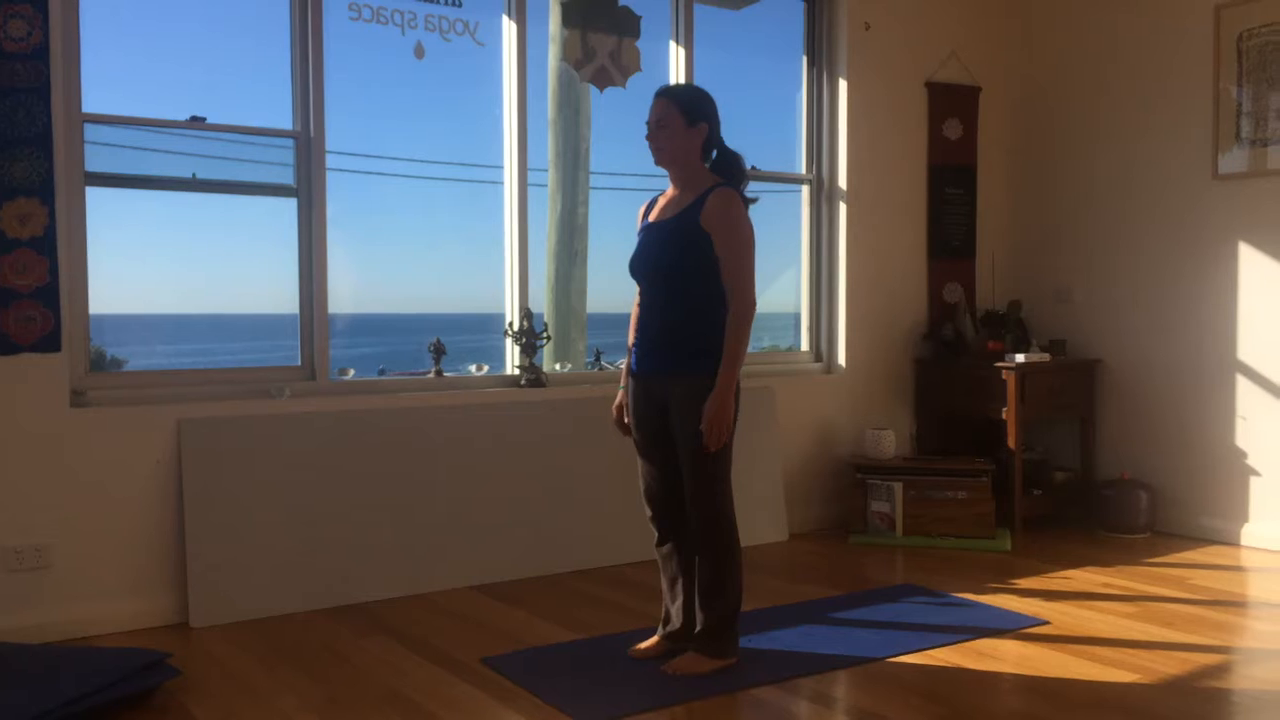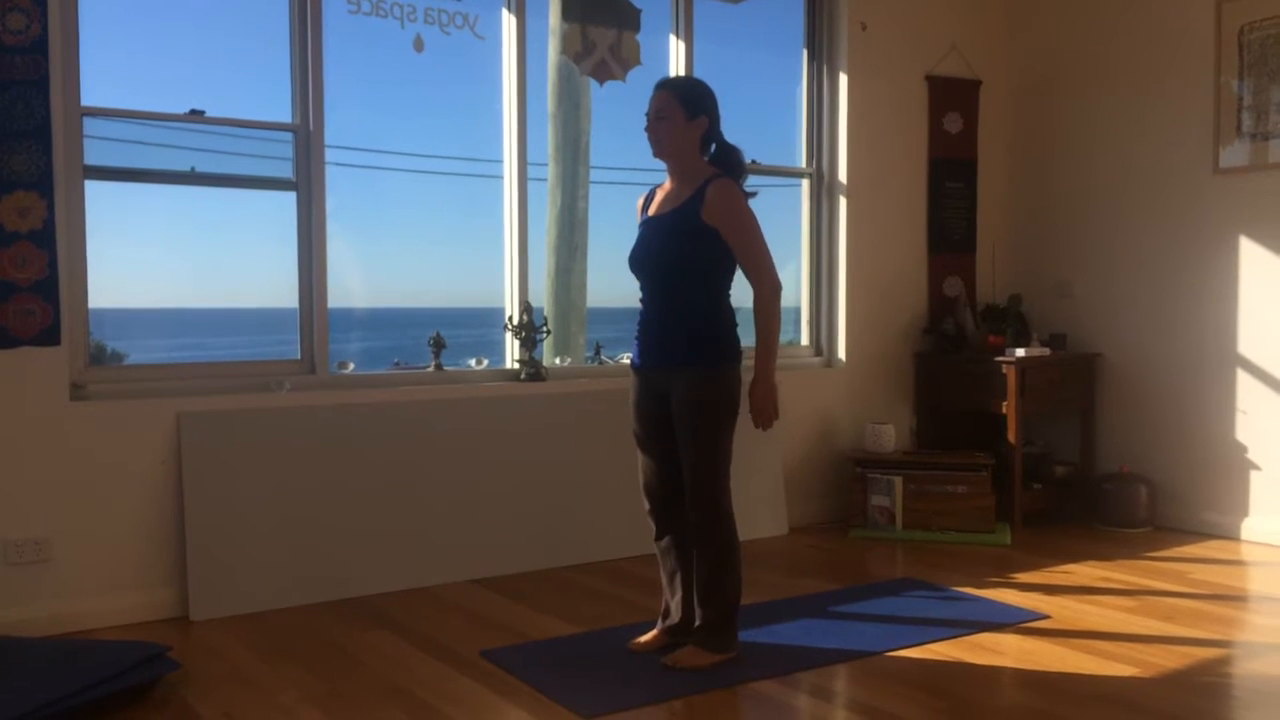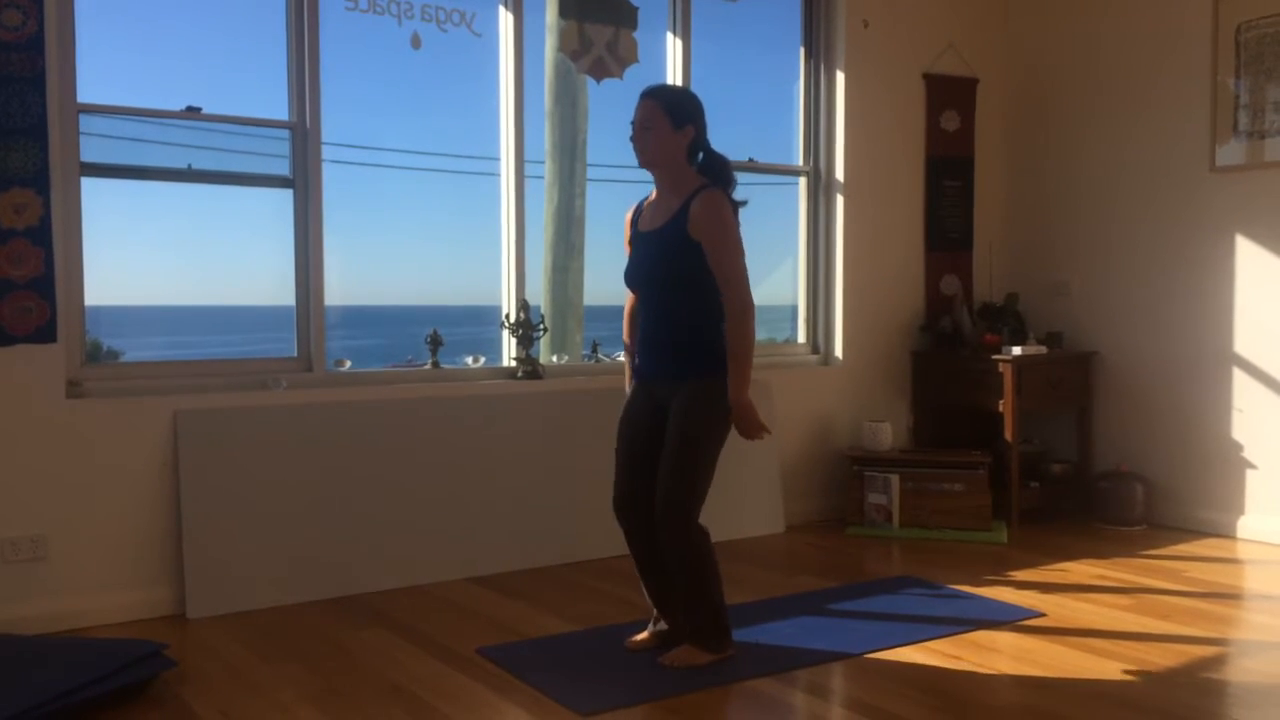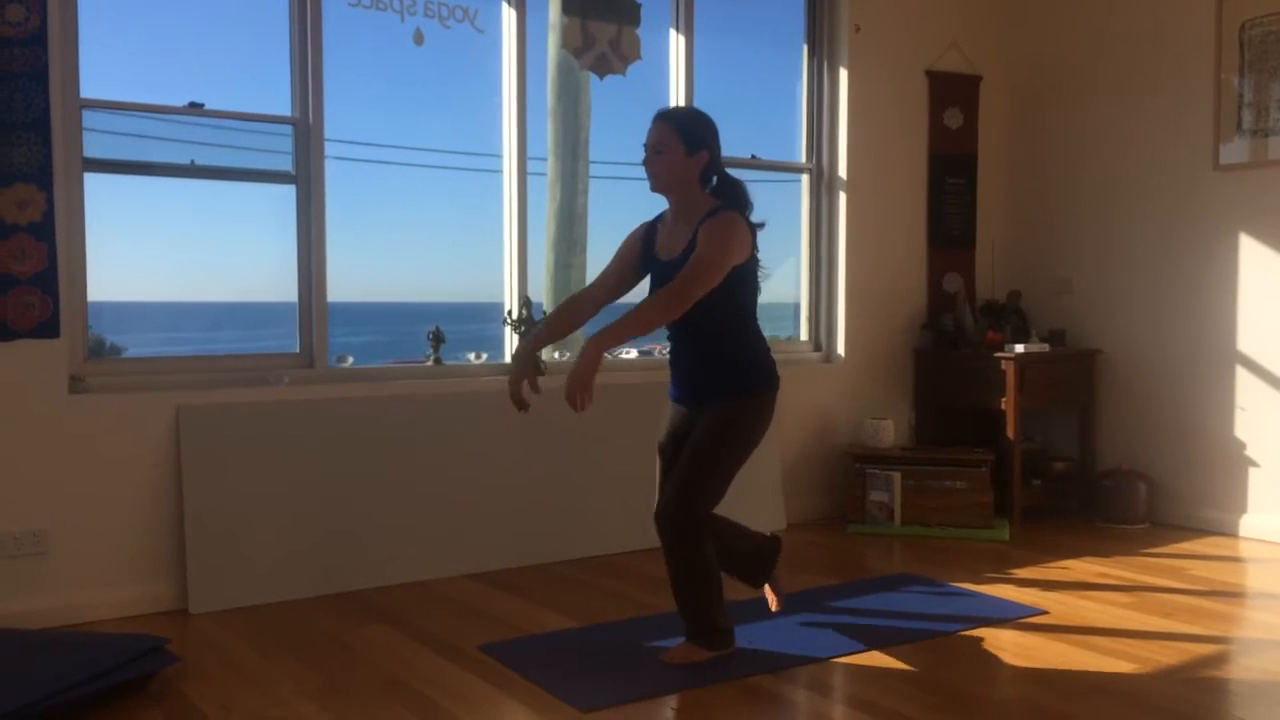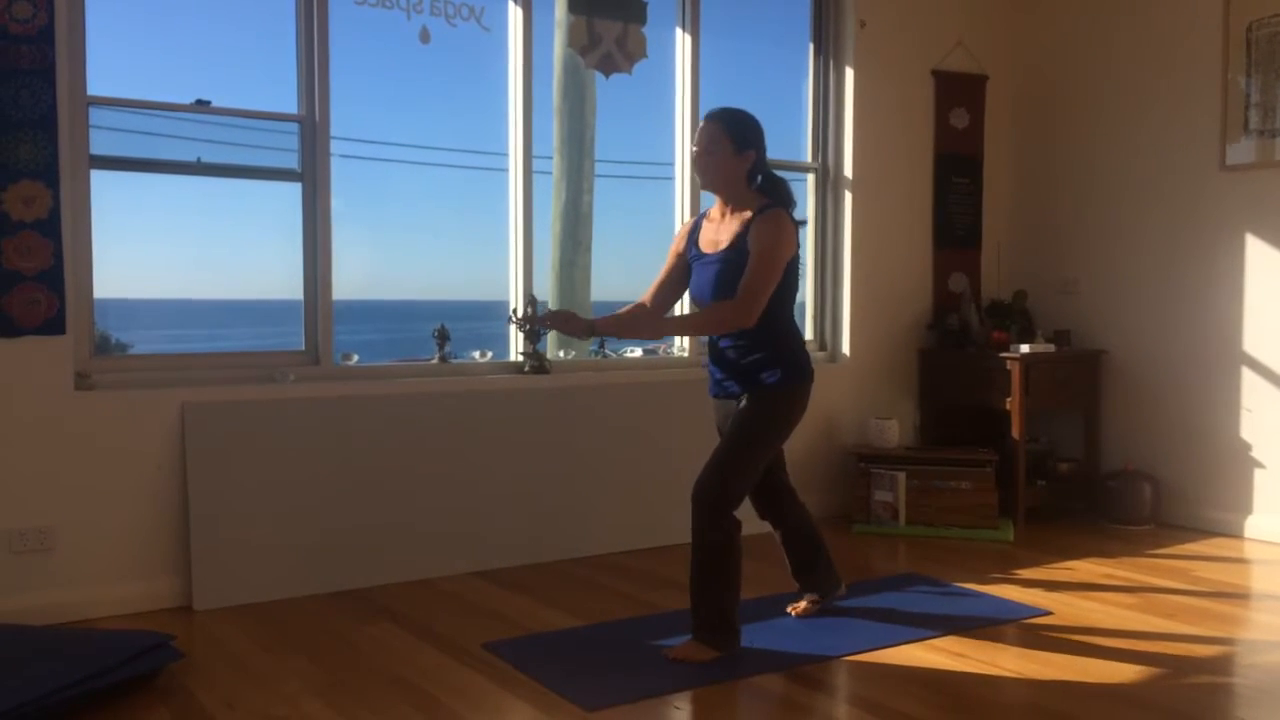
dt=1s
person 1, frame 1
left shoulder: (721, 204)
right shoulder: (652, 209)
left elbow: (741, 304)
left wrist: (724, 390)
right wrist: (626, 382)
left hip: (699, 378)
right hip: (650, 379)
left knee: (707, 508)
right knee: (665, 510)
left ankle: (716, 640)
right ankle: (677, 626)
person 1, frame 2
left shoulder: (720, 196)
right shoulder: (650, 200)
left elbow: (767, 287)
left wrist: (763, 376)
left hip: (705, 368)
right hip: (651, 368)
left knee: (705, 501)
right knee: (663, 501)
left ankle: (716, 634)
right ankle: (676, 620)
person 1, frame 3
left shoulder: (709, 206)
right shoulder: (637, 216)
left elbow: (737, 304)
left wrist: (737, 393)
right wrist: (632, 380)
left hip: (704, 380)
right hip: (653, 382)
left knee: (673, 509)
right knee: (631, 504)
left ankle: (709, 634)
right ankle: (671, 620)
person 1, frame 4
left shoulder: (726, 228)
right shoulder: (648, 236)
left elbow: (675, 302)
right elbow: (589, 298)
left wrist: (598, 348)
right wrist: (530, 346)
left hip: (741, 394)
right hip: (688, 396)
left knee: (677, 513)
right knee: (680, 514)
left ankle: (710, 634)
right ankle: (762, 558)
person 1, frame 5
left shoulder: (771, 225)
right shoulder: (692, 231)
left elbow: (744, 312)
right elbow: (650, 307)
left wrist: (665, 328)
right wrist: (592, 326)
left hip: (777, 382)
right hip: (728, 387)
left knee: (712, 495)
right knee: (770, 492)
left ankle: (715, 632)
right ankle: (822, 581)
